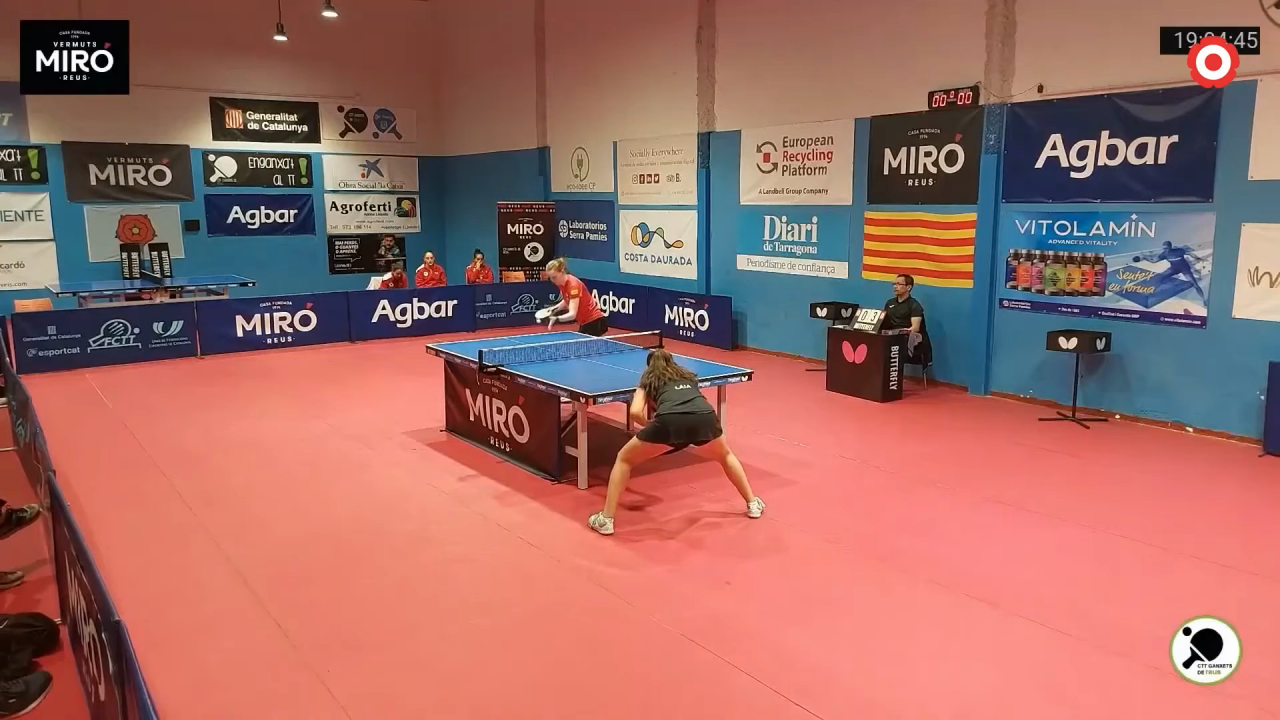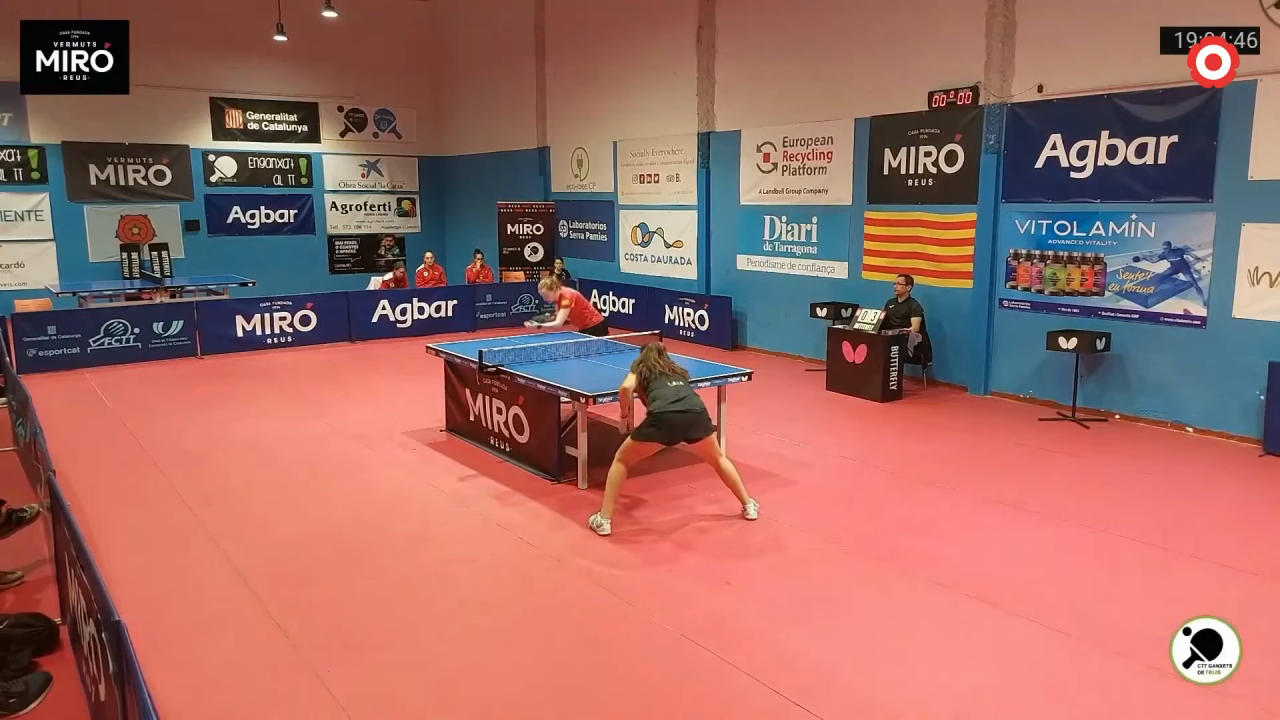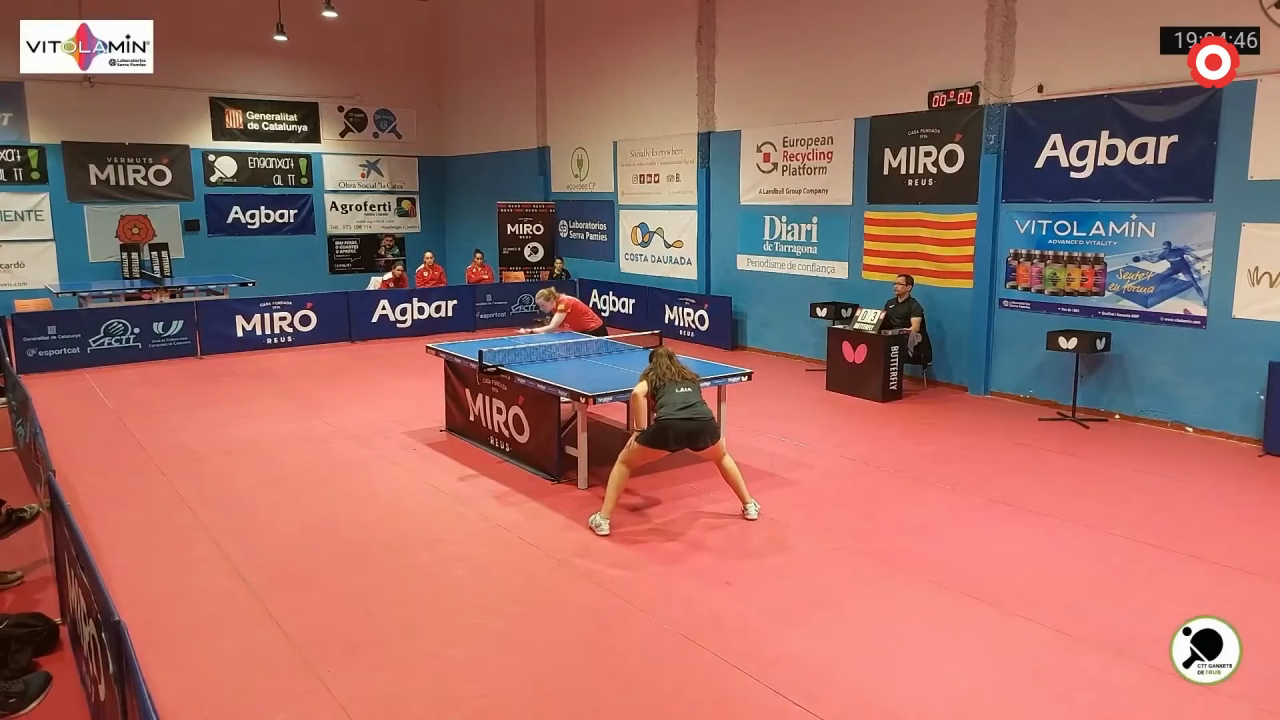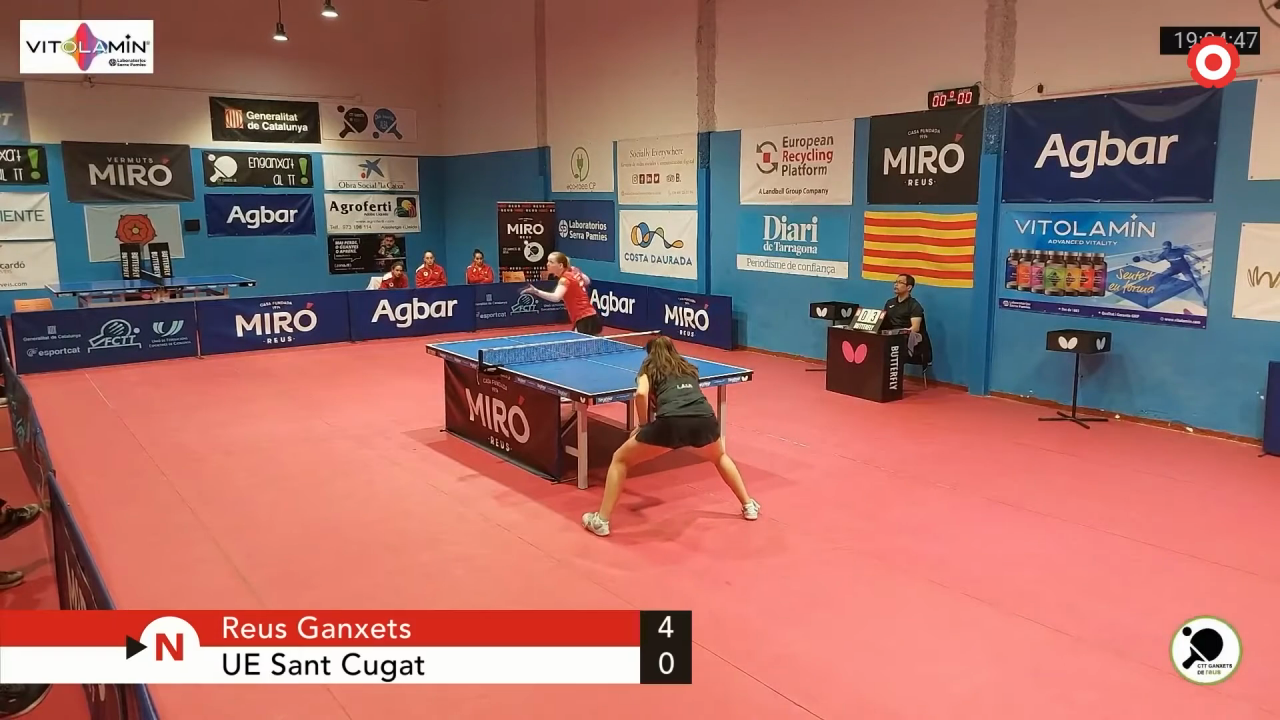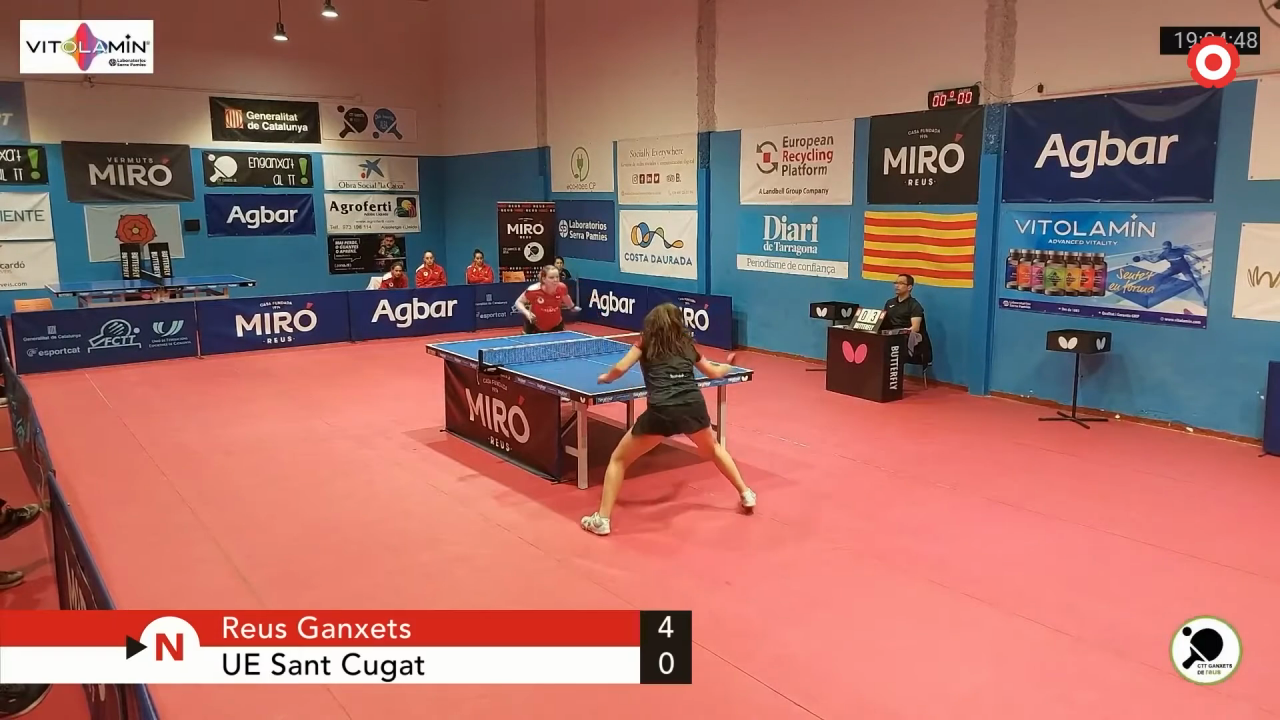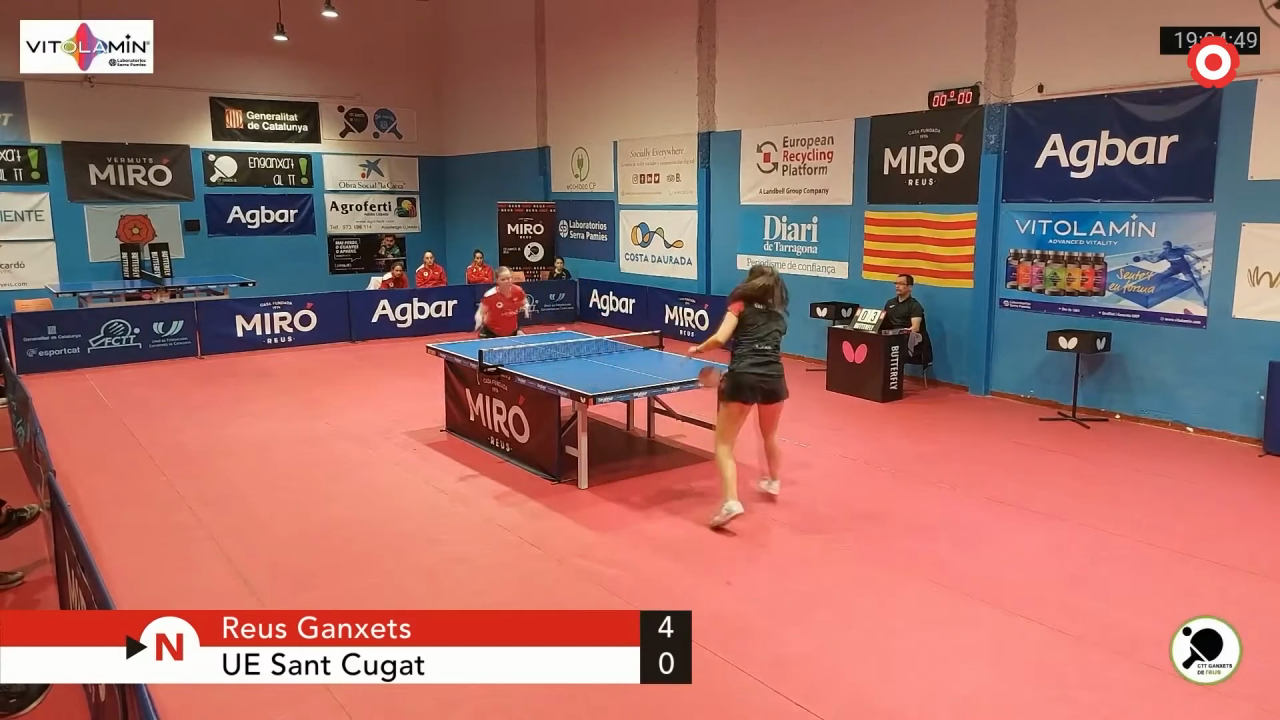
dt=0.7s
person 1, frame 1
left shoulder: (649, 379)
right shoulder: (688, 376)
left elbow: (635, 412)
left wrist: (650, 425)
left hip: (670, 421)
right hip: (704, 417)
left knee: (624, 459)
right knee: (725, 455)
left ankle: (606, 519)
right ankle: (752, 504)
person 1, frame 2
left shoulder: (640, 368)
right shoulder: (678, 371)
left elbow: (626, 387)
left wrist: (625, 416)
left hip: (663, 417)
right hip: (697, 414)
left knee: (622, 460)
right knee: (717, 459)
left ankle: (604, 520)
right ankle: (748, 505)
person 1, frame 3
left shoulder: (651, 376)
right shoulder: (691, 377)
left elbow: (637, 393)
left wrist: (640, 430)
left hip: (669, 425)
right hip: (703, 423)
left knee: (624, 462)
right knee: (722, 457)
left ankle: (603, 520)
right ankle: (749, 506)
person 1, frame 4
left shoulder: (649, 369)
right shoulder: (687, 368)
left elbow: (641, 394)
left wrist: (643, 424)
left hip: (671, 422)
right hip: (705, 418)
left knee: (620, 460)
right knee: (720, 457)
left ankle: (602, 520)
right ankle: (748, 505)
person 1, frame 5
left shoulder: (645, 343)
right shoulder: (687, 345)
left elbow: (620, 368)
right elbow: (714, 373)
left wrist: (606, 378)
right wrist: (727, 366)
left hip: (661, 411)
right hip: (693, 406)
left knee: (618, 459)
right knee: (713, 448)
left ankle: (602, 519)
right ankle: (745, 494)
person 1, frame 6
left shoulder: (741, 305)
right shoulder: (779, 315)
left elbow: (720, 339)
left wrist: (697, 348)
left hip: (743, 379)
right hip: (773, 379)
left knee: (723, 444)
right knee: (769, 433)
left ankle: (731, 502)
right ankle: (773, 481)
